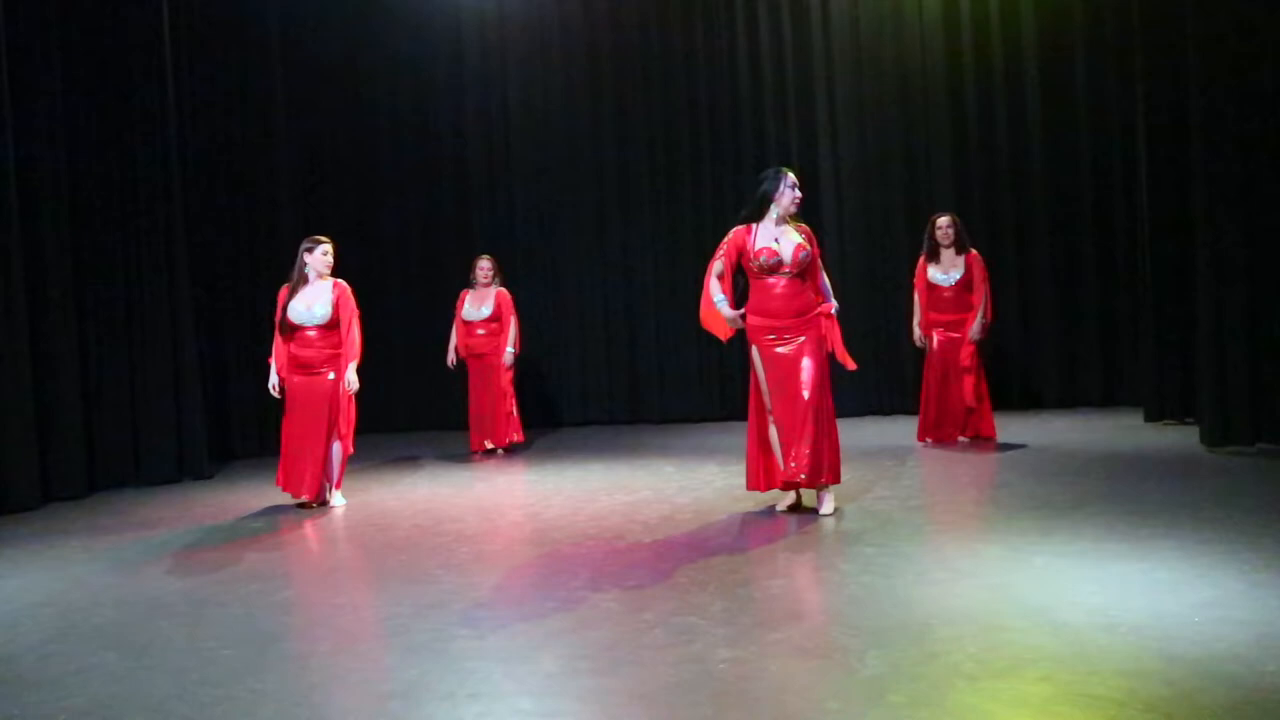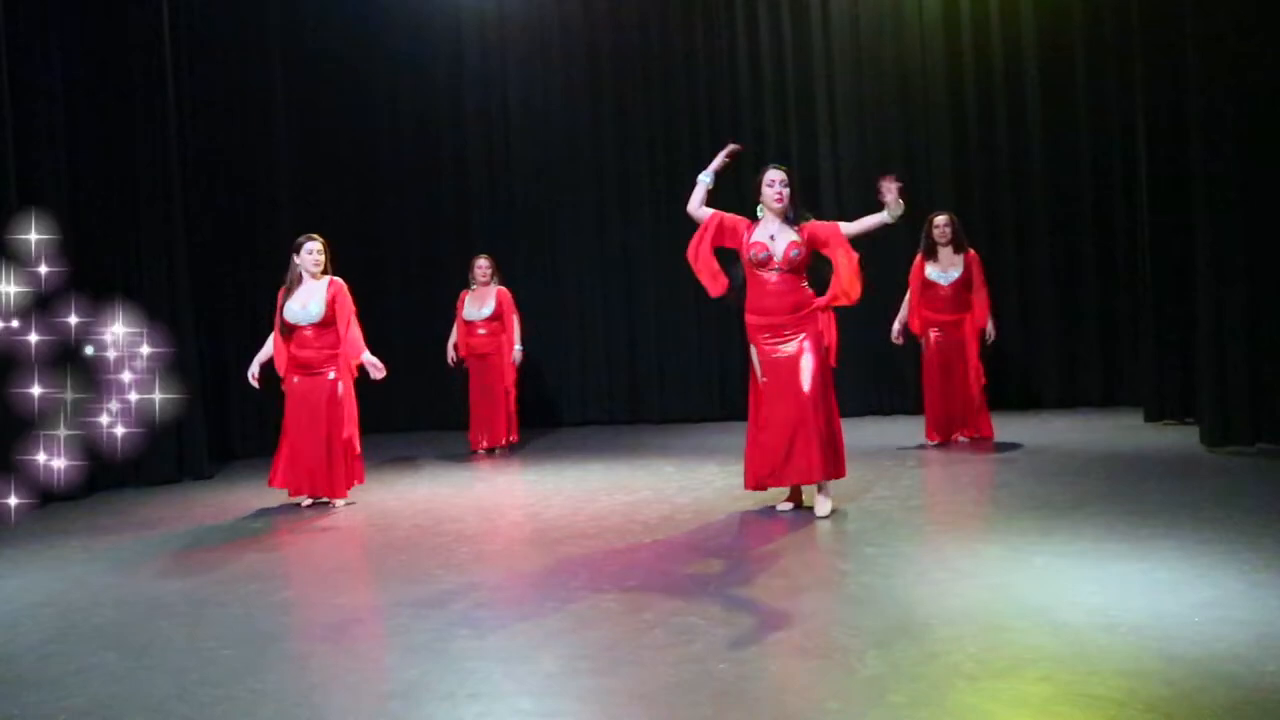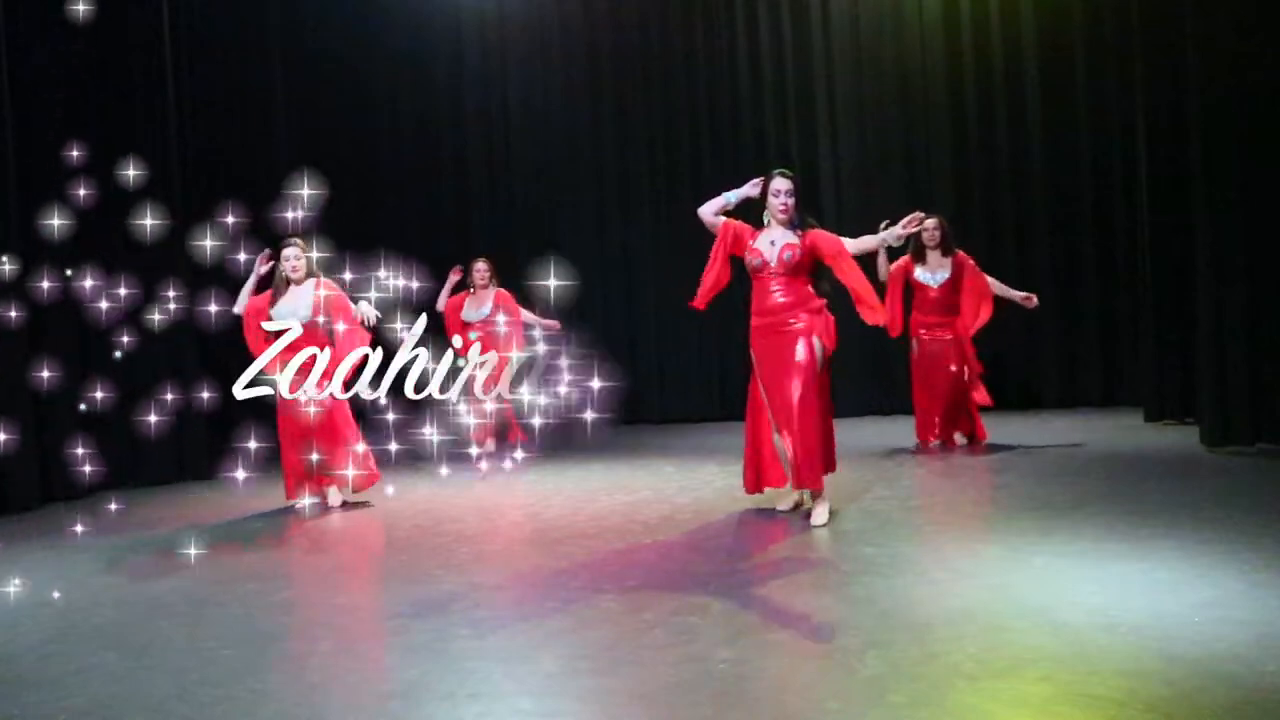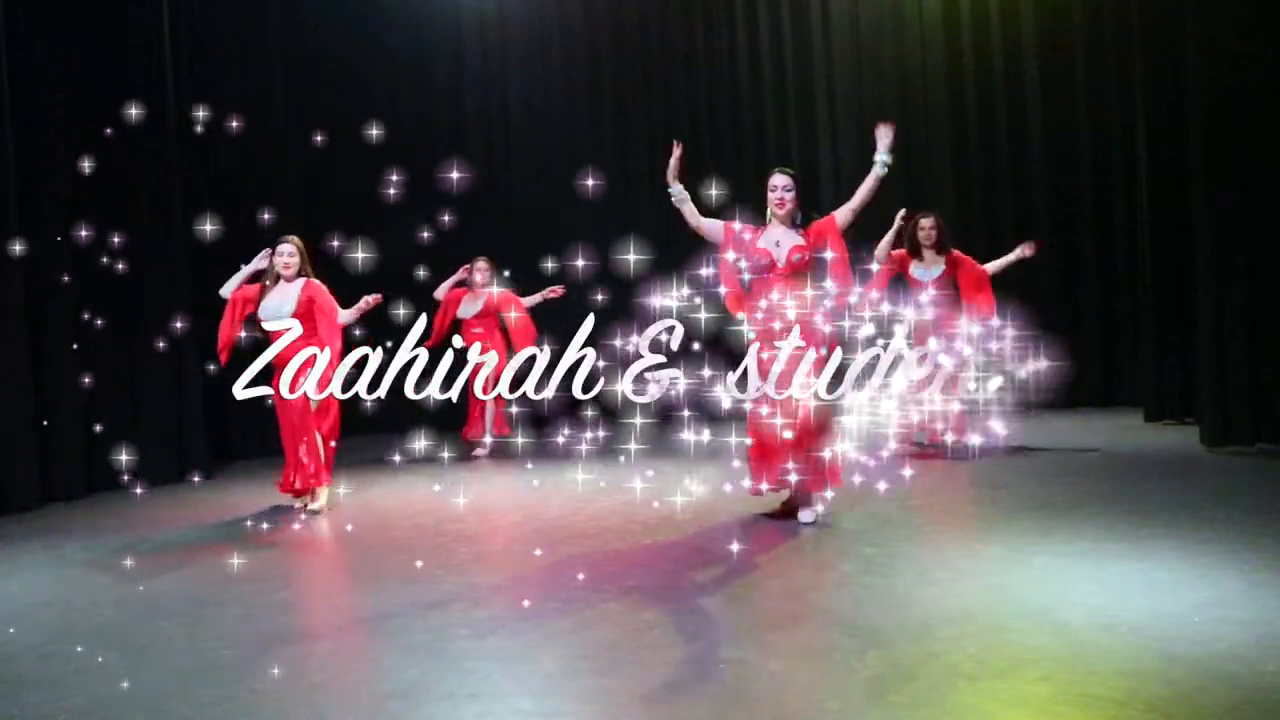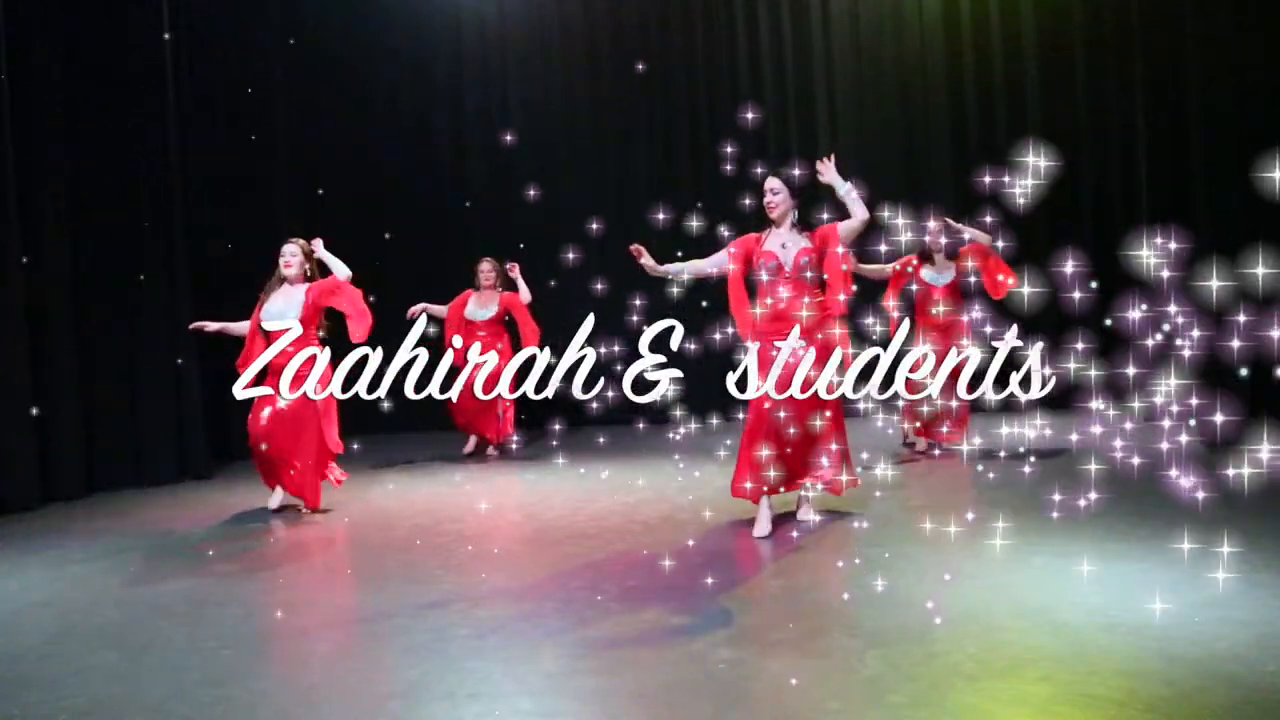
dt=0.4s
person 1, frame 1
left shoulder: (803, 233)
right shoulder: (741, 235)
left elbow: (819, 280)
right elbow: (714, 275)
left wrist: (831, 314)
right wrist: (724, 308)
left hip: (805, 329)
right hip: (764, 333)
left knee: (810, 403)
right knee: (773, 409)
left ankle: (822, 485)
right ankle: (790, 487)
person 1, frame 2
left shoulder: (807, 231)
right shoulder: (742, 230)
left elbow: (852, 230)
right elbow: (695, 209)
left wrist: (888, 213)
right wrist: (713, 170)
left hip: (804, 326)
right hip: (763, 332)
left knee: (810, 400)
right knee: (773, 407)
left ankle: (821, 484)
right ankle: (792, 485)
person 1, frame 3
left shoulder: (810, 238)
right shoulder: (746, 236)
left elbow: (854, 246)
right elbow: (705, 213)
left wrist: (889, 235)
right wrist: (741, 193)
left hip: (803, 330)
right hip: (763, 334)
left knee: (803, 405)
right knee: (773, 411)
left ankle: (818, 494)
right ankle: (797, 487)
person 1, frame 4
left shoulder: (815, 233)
right shoulder: (747, 236)
left elbow: (860, 201)
right elbow: (697, 222)
left wrist: (882, 157)
right wrist: (675, 180)
left hip: (808, 332)
right hip: (768, 334)
left knee: (806, 411)
right knee: (772, 414)
left ankle: (807, 496)
right ankle: (789, 492)
person 1, frame 5
left shoulder: (819, 238)
right shoulder: (753, 244)
left elbow: (862, 217)
right elbow: (708, 265)
left wrist: (836, 182)
right wrist: (660, 268)
left hip: (813, 337)
right hip: (770, 339)
left knee: (813, 417)
right knee: (768, 415)
left ankle: (806, 495)
right ankle: (763, 504)
person 2, frame 1
left shoulder: (339, 289)
right shoulder: (287, 292)
left elbow: (350, 332)
right elbow: (280, 335)
left wrist: (351, 368)
right wrist: (274, 370)
left hip: (331, 371)
right hip: (298, 373)
left knee: (333, 429)
right knee: (302, 432)
left ankle: (334, 490)
right ankle: (312, 490)
person 2, frame 2
left shoulder: (335, 286)
right shoulder: (286, 292)
left elbow: (349, 327)
right elbow: (278, 333)
left wrist: (365, 355)
right wrist: (257, 360)
left hip: (331, 370)
right hip: (297, 372)
left knee: (334, 429)
right knee: (301, 431)
left ankle: (337, 490)
right ankle: (311, 488)
person 2, frame 3
left shoulder: (323, 287)
right shoulder: (275, 296)
left elbow: (349, 313)
right elbow: (241, 310)
left wrist: (363, 310)
right wrist: (255, 276)
left hip: (319, 371)
right hip: (288, 374)
left knee: (325, 427)
right knee: (293, 431)
left ankle: (333, 485)
right ankle: (308, 489)
person 2, frame 4
left shoulder: (311, 287)
right shoulder: (265, 291)
left elbow: (337, 318)
right elbow: (227, 294)
left wrist: (360, 308)
right wrist: (252, 268)
left hip: (311, 365)
right hip: (283, 370)
left knee: (305, 423)
right knee: (293, 430)
left ankle: (318, 487)
right ankle: (303, 488)
person 2, frame 5
left shoulder: (316, 291)
right shoulder: (270, 294)
left elbow: (345, 276)
right elbow: (253, 327)
left wrist: (322, 254)
right wrist: (219, 326)
left hip: (310, 373)
right hip: (278, 375)
left knee: (309, 434)
right knee: (263, 431)
left ankle: (310, 495)
right ankle: (280, 482)
person 3, frame 1
left shoulder: (971, 257)
right shoulder: (926, 261)
left elbow: (981, 292)
right elbow: (919, 295)
left wrist: (979, 321)
right wrist: (916, 324)
left hip: (965, 326)
right hip: (936, 327)
left knee: (966, 377)
right knee: (937, 378)
left ankle: (967, 430)
right ankle: (938, 432)
person 3, frame 2
left shoulder: (969, 257)
right shoulder: (923, 259)
left elbow: (980, 292)
right elbow: (913, 293)
left wrist: (989, 320)
right wrist: (898, 321)
left hip: (962, 325)
right hip: (932, 327)
left knee: (963, 377)
right knee: (936, 379)
left ankle: (967, 430)
right ankle: (939, 433)
person 3, frame 3
left shoulder: (957, 259)
right shoulder: (909, 262)
left elbow: (984, 281)
right elbow: (884, 275)
left wrist: (1017, 295)
right wrist: (884, 245)
left hip: (951, 328)
right hip: (922, 329)
left knee: (954, 376)
right knee: (927, 381)
left ankle: (960, 428)
right ankle: (934, 434)
person 3, frame 4
left shoulder: (952, 257)
right shoulder: (906, 258)
left elbow: (984, 270)
right elbow: (880, 256)
left wrist: (1015, 255)
right wrist: (896, 227)
left hip: (948, 325)
right hip: (921, 326)
left ankle: (950, 432)
right ankle: (928, 431)
person 3, frame 5
left shoulder: (960, 257)
right shoulder: (915, 263)
left elbow: (987, 242)
right elbow: (885, 271)
left wrist: (957, 226)
right wrist: (856, 268)
left hip: (955, 330)
right hip: (927, 330)
left knee: (953, 382)
right knee: (924, 380)
left ankle: (949, 435)
right ankle: (920, 434)
person 4, frame 1
left shoulder: (501, 294)
right shoulder: (465, 296)
left elbow: (511, 322)
right elbow: (457, 324)
left wrist: (510, 349)
right wrist: (451, 348)
left hip: (496, 352)
right hip: (474, 354)
left knee: (499, 395)
right knee: (478, 398)
left ankle: (501, 442)
right ankle: (482, 443)
person 4, frame 2
left shoulder: (501, 292)
right shoulder: (465, 296)
left elbow: (512, 320)
right elbow: (458, 325)
left wrist: (517, 346)
right wrist: (450, 344)
left hip: (498, 351)
right hip: (474, 354)
left knee: (499, 395)
right knee: (479, 397)
left ankle: (502, 441)
right ankle: (483, 442)
person 4, frame 3
left shoulder: (499, 295)
right shoulder: (464, 298)
left elbow: (518, 312)
right elbow: (442, 307)
left wrist: (542, 322)
right wrist: (449, 283)
left hip: (494, 351)
left knee: (491, 394)
right knee: (482, 395)
left ankle: (491, 438)
right ankle: (486, 438)
person 4, frame 4
left shoulder: (497, 293)
right shoulder: (463, 294)
left elbow: (521, 303)
right elbow: (439, 296)
left wrist: (543, 295)
right wrist: (456, 277)
left hip: (492, 348)
left knee: (487, 391)
right knee: (477, 394)
left ankle: (485, 442)
right ankle: (481, 437)
person 4, frame 5
left shoulder: (505, 297)
right shoulder: (469, 296)
left elbow: (526, 300)
right elbow: (446, 311)
left wrist: (517, 277)
right wrist: (423, 307)
left hip: (497, 353)
left knee: (494, 395)
right knee: (468, 396)
left ankle: (495, 441)
right ankle: (474, 433)
